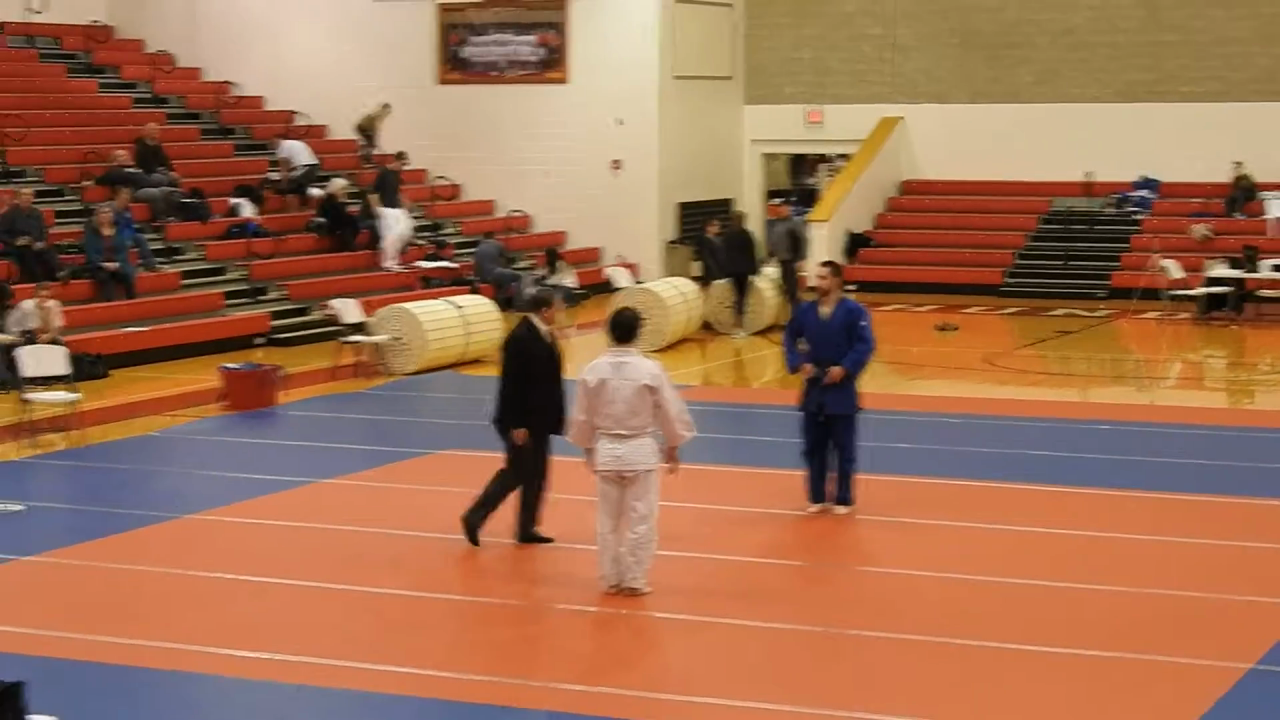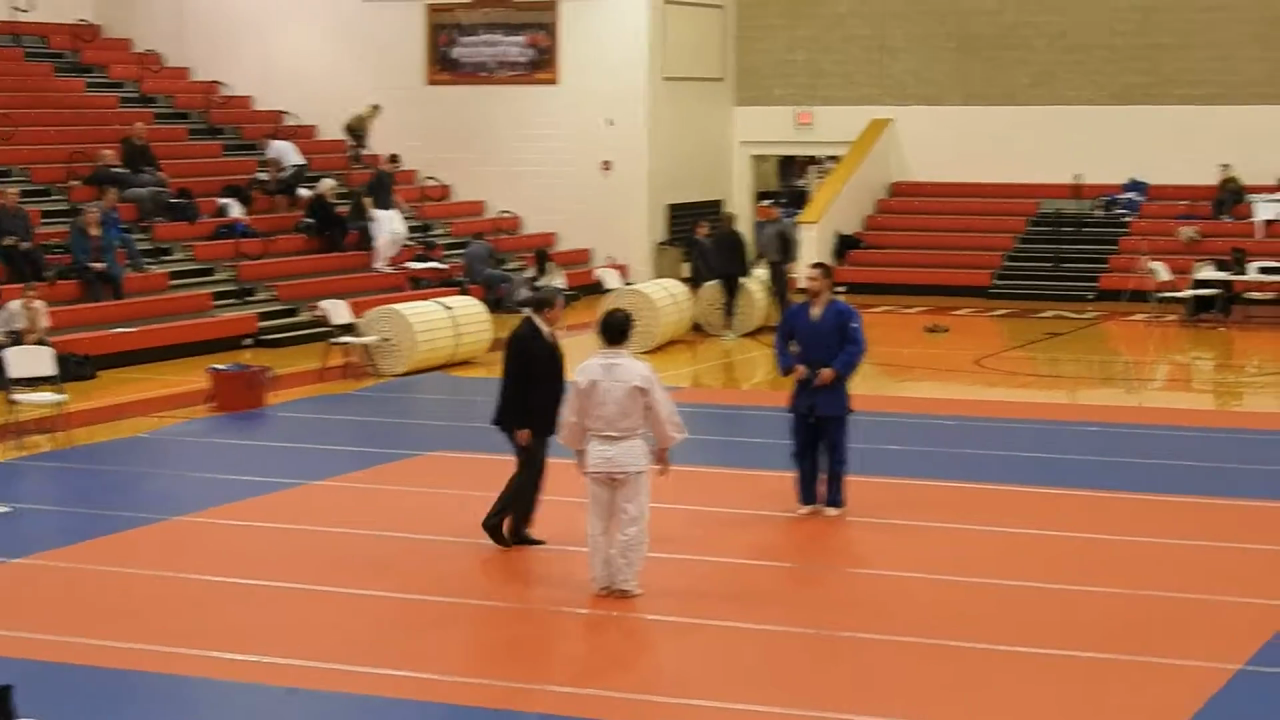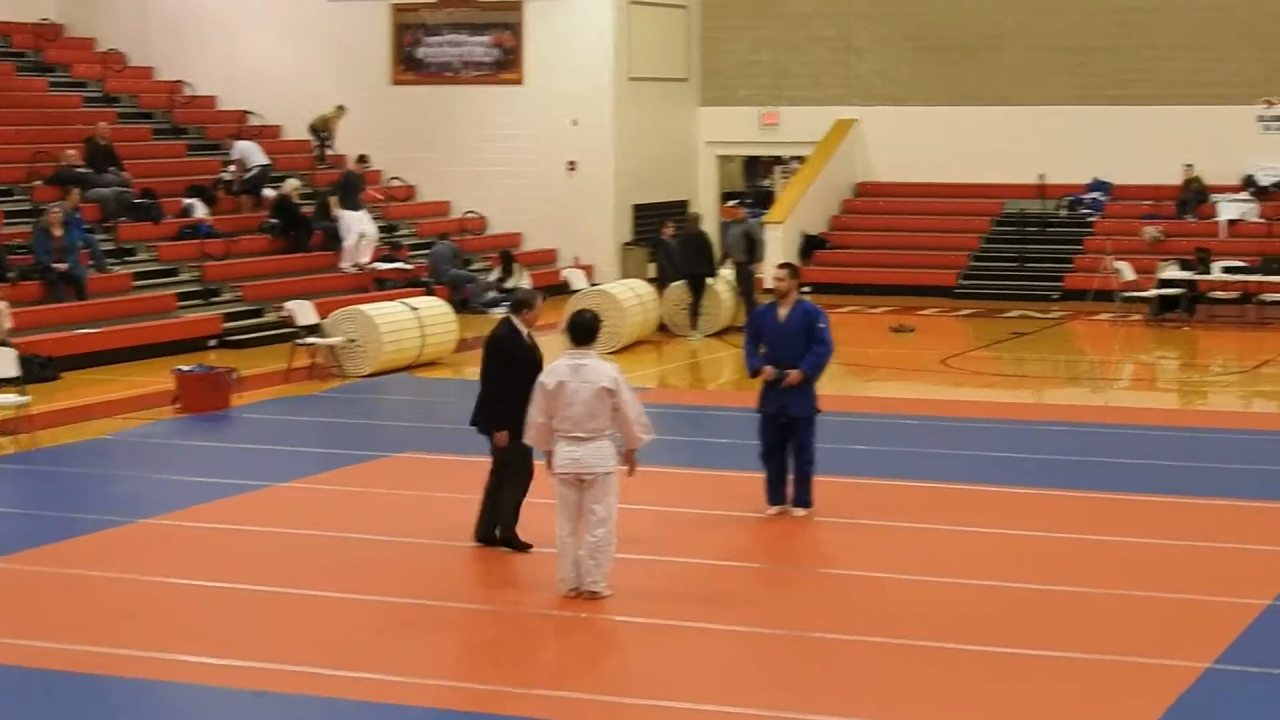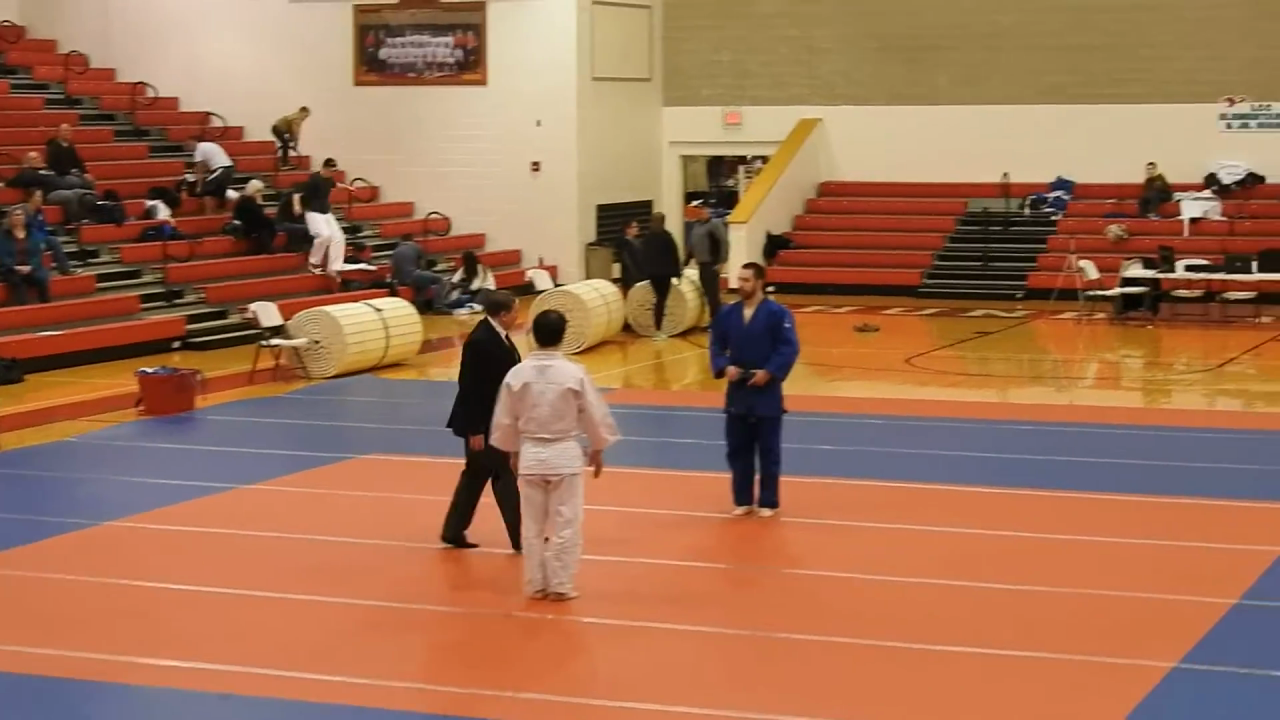
dt=0.1s
person 1, frame 1
left shoulder: (593, 370)
right shoulder: (650, 369)
left elbow: (582, 416)
right elbow: (670, 411)
left wrist: (589, 448)
right wrist: (672, 446)
left hip: (606, 450)
right hip: (640, 451)
left knee: (607, 521)
right knee: (640, 520)
left ankle: (610, 579)
right ankle: (633, 580)
person 1, frame 2
left shoulder: (584, 371)
right shoulder: (640, 371)
left elbow: (573, 417)
right elbow: (660, 413)
left wrist: (580, 450)
right wrist: (662, 448)
left hip: (597, 452)
right hip: (631, 452)
left knee: (598, 522)
right knee: (631, 522)
left ankle: (601, 581)
right ankle: (625, 582)
person 1, frame 3
left shoulder: (551, 372)
right shoulder: (608, 372)
left elbow: (539, 418)
right elbow: (628, 414)
left wrist: (547, 451)
right wrist: (631, 449)
left hip: (564, 453)
right hip: (599, 453)
left knee: (566, 524)
right knee: (599, 524)
left ankle: (570, 583)
right ankle: (594, 584)
person 1, frame 4
left shoulder: (517, 373)
right shoulder: (574, 373)
left elbow: (505, 419)
right elbow: (594, 415)
left wrist: (513, 453)
right wrist: (596, 450)
left hip: (530, 455)
right hip: (565, 455)
left knee: (532, 526)
right knee: (566, 525)
left ankle: (536, 584)
right ankle: (561, 586)
person 2, frame 1
left shoulder: (542, 334)
right shoulder: (521, 338)
right elbow: (511, 384)
left wrist: (557, 415)
right wrist: (516, 424)
left hip: (539, 418)
right hip: (522, 420)
left knee: (536, 472)
right knee: (516, 471)
left ankle: (526, 529)
right ankle: (474, 518)
person 2, frame 2
left shoulder: (542, 333)
right shoulder: (523, 337)
right elbow: (513, 383)
left wrist: (552, 415)
right wrist: (519, 423)
left hip: (539, 417)
right hip: (525, 419)
left knee: (533, 471)
right knee: (530, 471)
left ankle: (517, 529)
right ankle: (495, 520)
person 2, frame 3
left shoulder: (520, 333)
right shoulder: (502, 338)
right elbow: (492, 384)
left wrist: (520, 419)
right wrist: (499, 425)
left hip: (515, 419)
right hip: (505, 421)
left knee: (504, 472)
right knee: (520, 472)
left ankle: (487, 530)
right ankle: (507, 532)
person 2, frame 4
left shoulder: (497, 335)
right shoulder: (481, 341)
right elbow: (471, 387)
right wrist: (476, 429)
left hip: (494, 420)
right hip: (484, 423)
left knee: (476, 474)
right knee: (505, 474)
left ankle: (453, 530)
right ankle: (518, 536)
person 3, frame 1
left shoulder: (854, 311)
right shoulder: (805, 311)
left elbow: (865, 346)
right elbow: (790, 340)
left wrist: (844, 369)
right wrist: (800, 364)
left hip: (841, 390)
right hip: (814, 389)
left knee: (843, 448)
right knee: (813, 447)
left ankle: (843, 499)
right ankle: (817, 498)
person 3, frame 2
left shoulder: (844, 313)
right shoulder: (795, 312)
left elbow: (855, 348)
right elbow: (782, 343)
left wrist: (835, 371)
right wrist: (793, 366)
left hip: (831, 391)
right hip: (804, 390)
left knee: (833, 450)
right knee: (803, 448)
left ankle: (833, 501)
right ankle: (808, 499)
person 3, frame 3
left shoulder: (811, 313)
right shoulder: (763, 313)
left elbow: (823, 348)
right elbow: (751, 344)
left wrist: (803, 372)
right wrist: (760, 366)
left hip: (800, 392)
right hip: (771, 391)
left knee: (801, 450)
right knee: (771, 449)
left ankle: (801, 502)
right ankle: (776, 500)
person 3, frame 4
left shoulder: (777, 313)
right shoulder: (728, 313)
left elbow: (789, 349)
right elbow: (716, 345)
left wrist: (769, 373)
right wrist: (724, 367)
left hip: (766, 393)
right hip: (737, 391)
left knee: (768, 451)
right knee: (738, 449)
left ankle: (767, 502)
right ankle: (743, 500)
